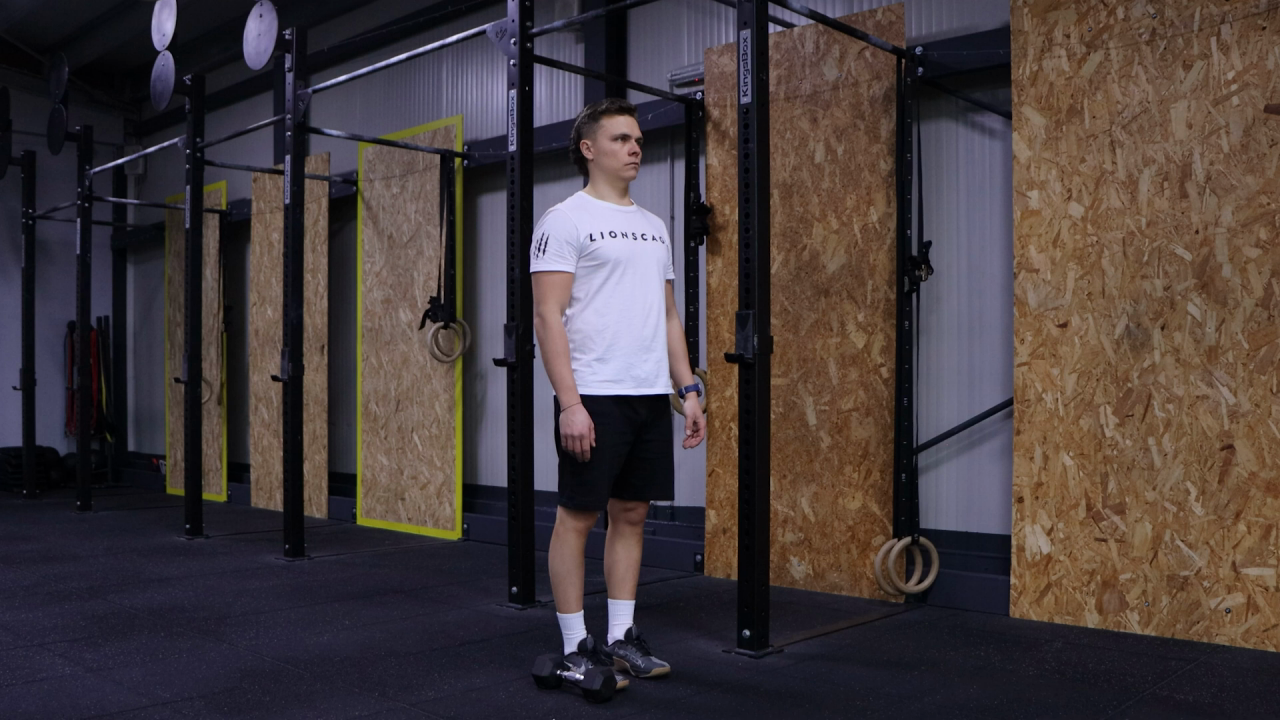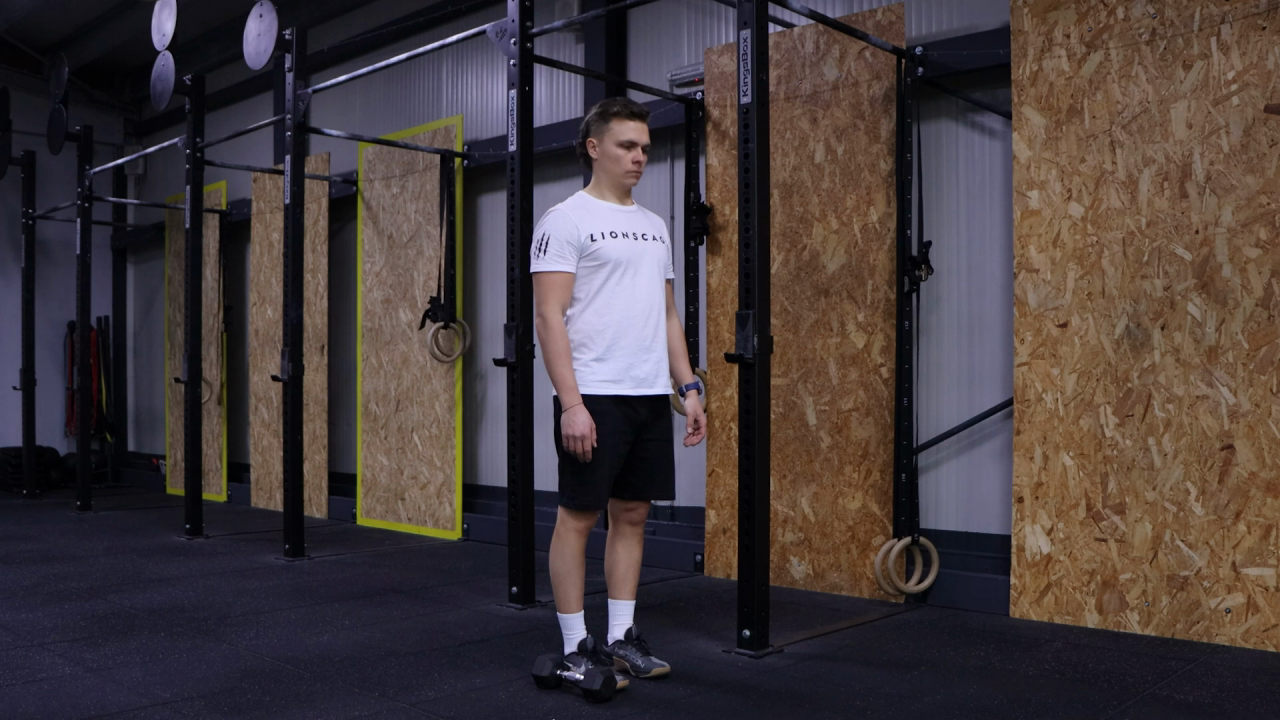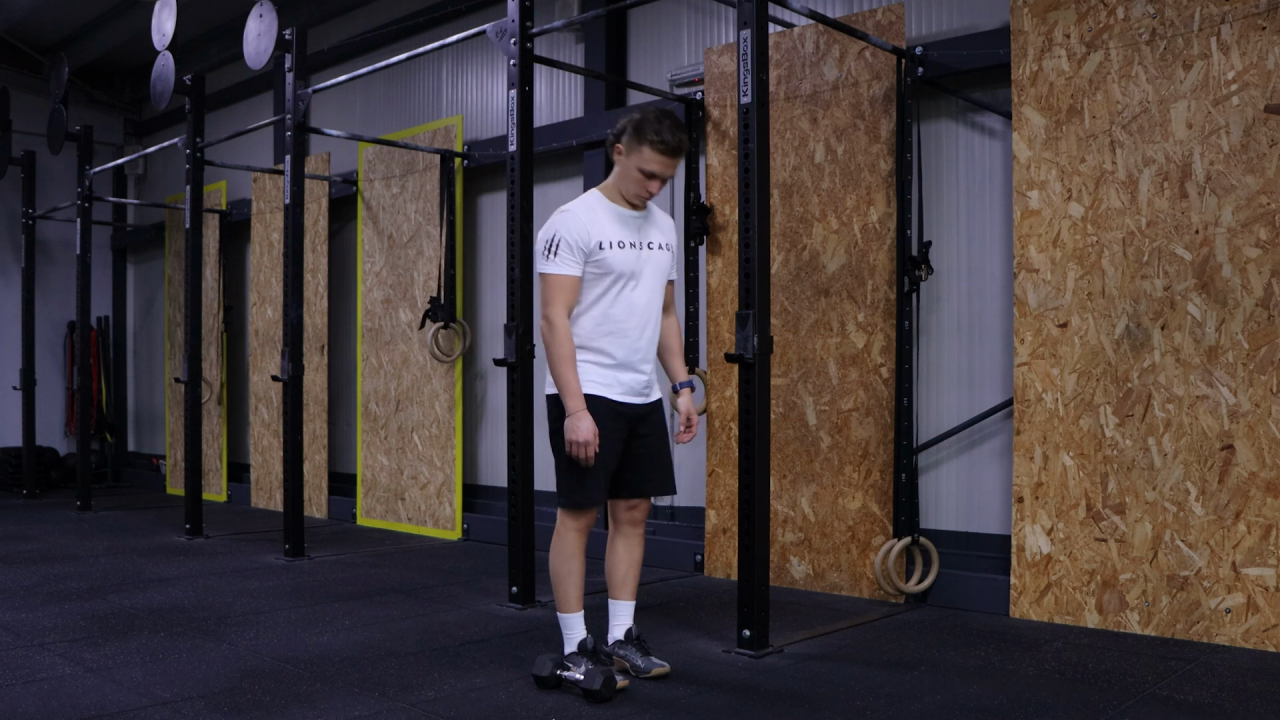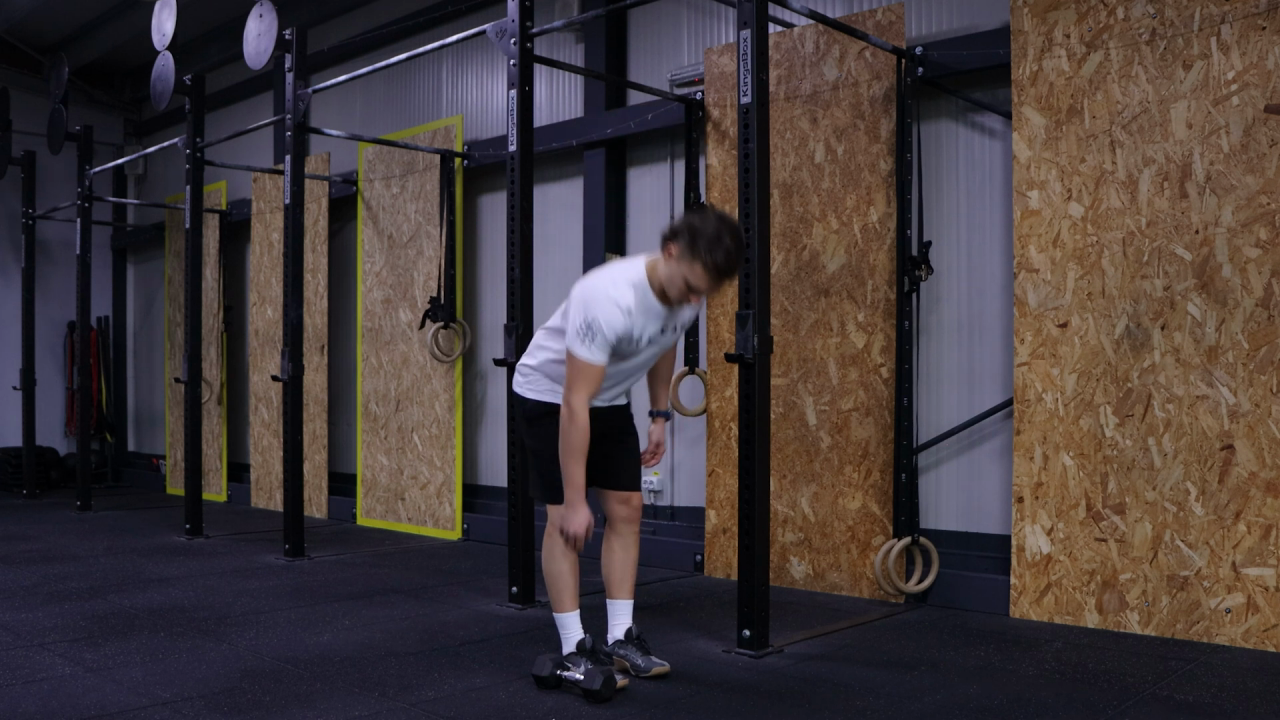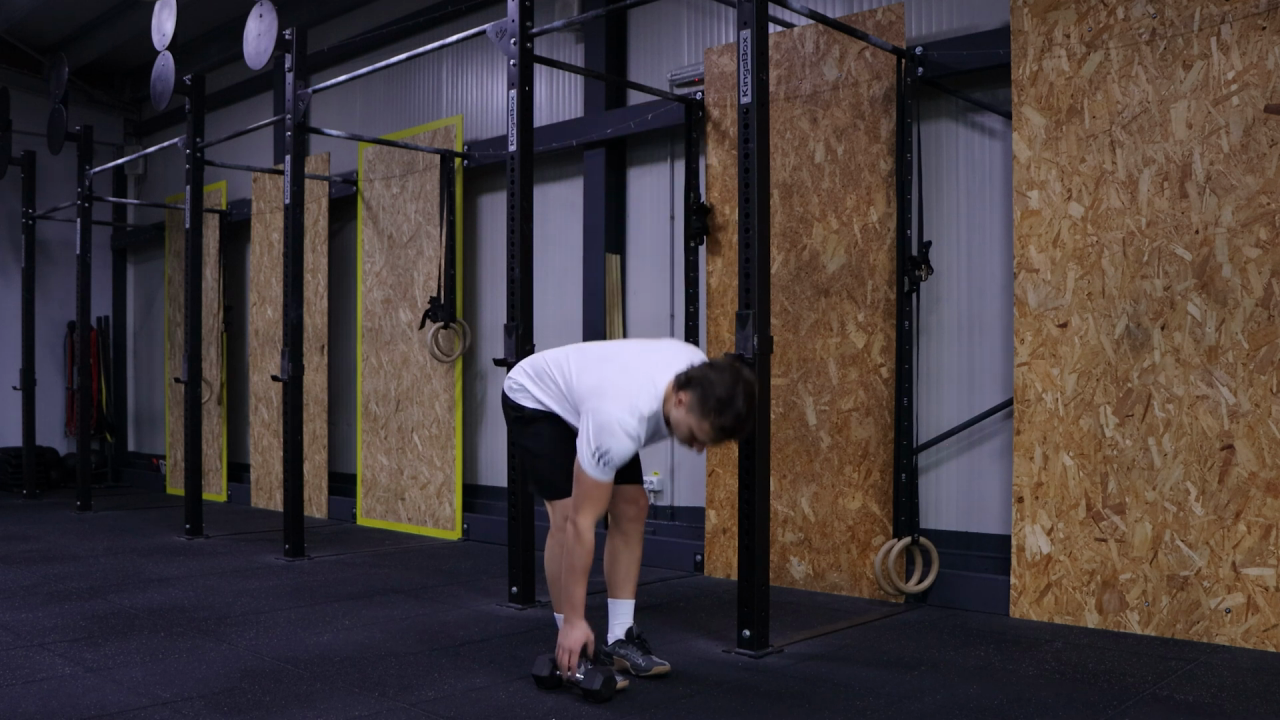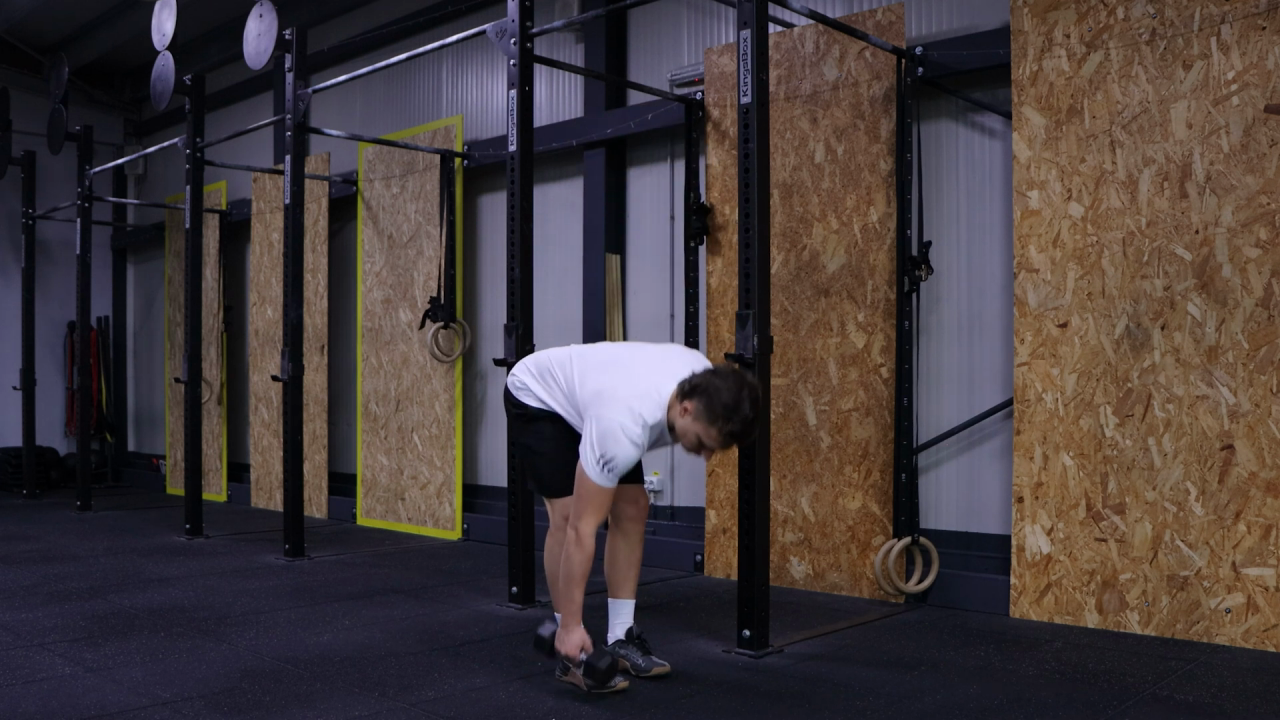
dt=0.3s
person 1, frame 1
left shoulder: (654, 228)
right shoulder: (565, 221)
left elbow: (667, 317)
right elbow: (548, 318)
left wrist: (688, 390)
right wrist: (570, 403)
left hip: (649, 397)
right hip: (594, 398)
left knee: (631, 516)
right knee: (578, 518)
left ankle: (620, 638)
right ankle: (575, 647)
person 1, frame 2
left shoulder: (654, 227)
right shoulder: (566, 221)
left elbow: (666, 316)
right elbow: (550, 318)
left wrist: (689, 388)
right wrist: (572, 403)
left hip: (649, 397)
right hip: (594, 398)
left knee: (632, 517)
right knee: (578, 518)
left ankle: (620, 638)
right ankle: (575, 647)
person 1, frame 3
left shoulder: (663, 228)
right shoulder: (574, 222)
right elbow: (554, 318)
left wrist: (682, 386)
right wrist: (576, 410)
left hip: (640, 399)
right hip: (583, 394)
left knee: (632, 514)
right knee: (577, 518)
left ankle: (621, 639)
right ankle: (575, 648)
person 1, frame 4
left shoulder: (685, 295)
right shoulder: (609, 300)
right elbow: (574, 404)
left wrist: (659, 416)
right wrist: (574, 501)
left hip: (610, 401)
right hip: (547, 395)
left knee: (627, 511)
right knee: (564, 522)
left ankle: (620, 639)
right ankle: (574, 649)
person 1, frame 5
left shoulder: (702, 376)
right shoulder: (620, 422)
right elbow: (580, 524)
right wrist: (573, 623)
left hip: (580, 388)
right hip: (534, 400)
left knee: (632, 509)
right knee: (567, 511)
left ankle: (620, 637)
right ankle: (576, 647)
person 1, frame 6
left shoulder: (704, 381)
right shoulder: (624, 427)
right elbow: (581, 530)
right wrist: (570, 626)
left hip: (584, 387)
right hip: (536, 398)
left knee: (632, 508)
right knee: (568, 513)
left ankle: (620, 637)
right ankle: (573, 653)
